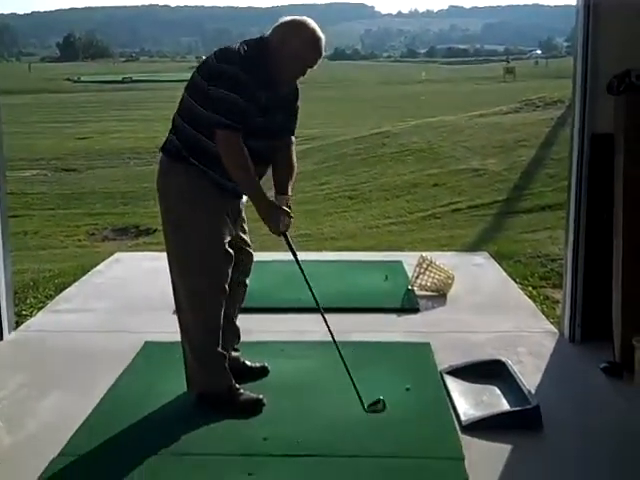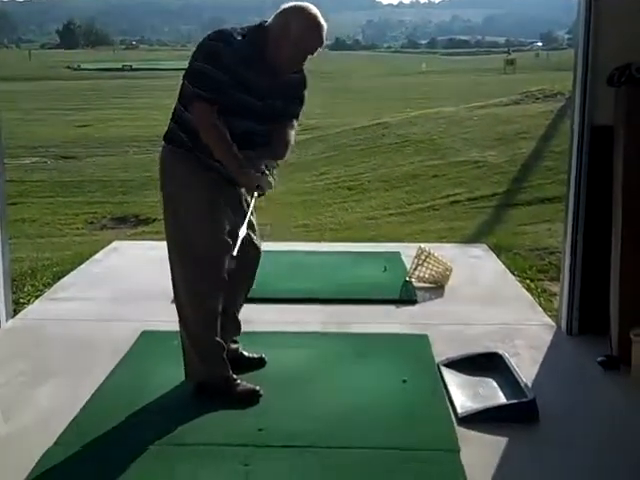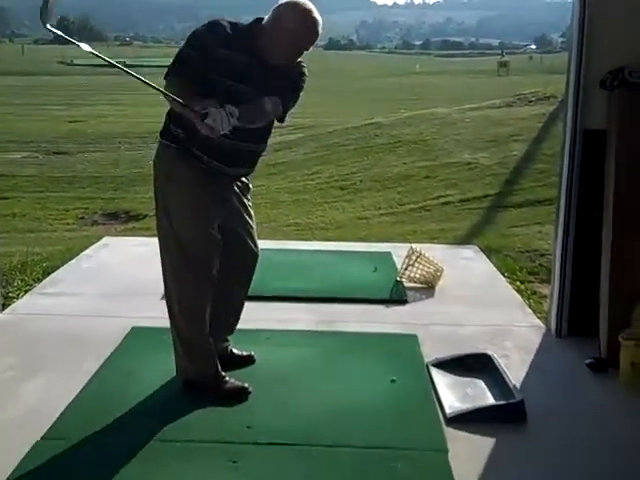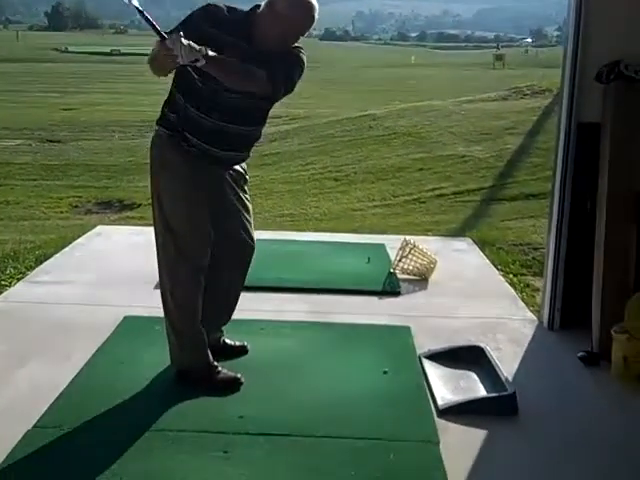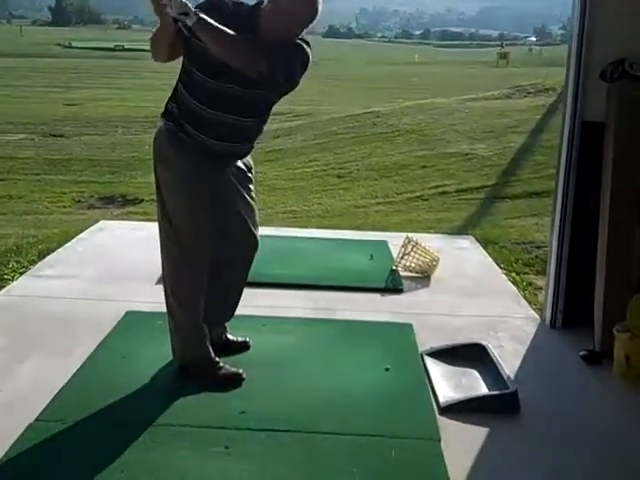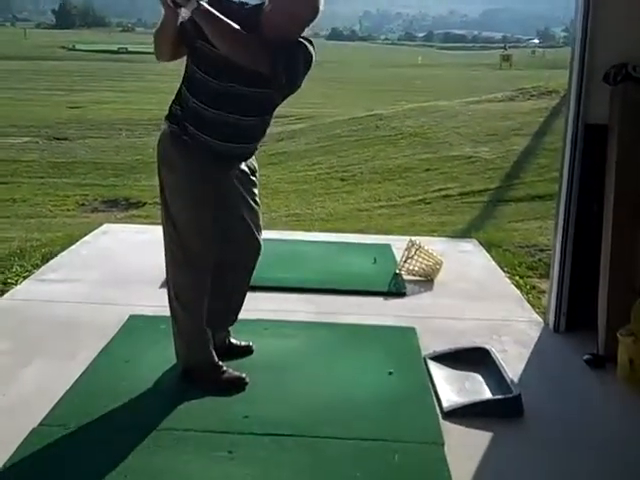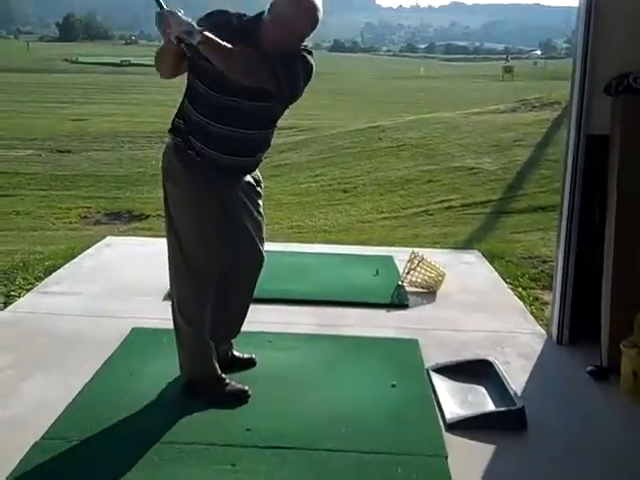
dt=0.2s
person 1, frame 1
left shoulder: (284, 88)
right shoulder: (232, 68)
left elbow: (284, 143)
right elbow: (227, 143)
left wrist: (283, 196)
right wrist: (263, 201)
left hip: (226, 186)
right hip: (189, 181)
left knee: (236, 267)
right knee: (204, 281)
left ankle: (225, 356)
right ankle: (211, 383)
person 1, frame 2
left shoulder: (293, 78)
right shoulder: (224, 48)
left elbow: (285, 127)
right elbow: (200, 112)
left wrist: (267, 165)
right wrist: (242, 166)
left hip: (233, 175)
right hip: (192, 169)
left knee: (244, 255)
right knee: (203, 270)
left ankle: (224, 346)
right ankle: (209, 373)
person 1, frame 3
left shoulder: (292, 74)
right shoulder: (216, 38)
left elbow: (268, 109)
right elbow: (176, 85)
left wrist: (232, 117)
right wrist: (202, 115)
left hip: (231, 174)
right hip: (184, 166)
left knee: (241, 256)
right knee: (193, 267)
left ankle: (215, 343)
right ankle: (199, 370)
person 1, frame 4
left shoulder: (290, 61)
left elbow: (250, 80)
right elbow: (157, 65)
left wrist: (202, 57)
right wrist: (170, 51)
left hip: (228, 163)
right hip: (179, 154)
left knee: (237, 246)
right knee: (186, 255)
left ankle: (209, 334)
right ankle: (191, 359)
person 1, frame 5
left shoulder: (295, 54)
left elbow: (246, 59)
right elbow: (161, 53)
left hip: (233, 158)
right hip: (182, 149)
left knee: (240, 243)
right knee: (189, 251)
left ankle: (212, 330)
right ankle: (193, 354)
person 1, frame 6
left shoulder: (299, 53)
left elbow: (246, 53)
right elbow: (165, 53)
left hip: (237, 161)
right hip: (186, 152)
left knee: (243, 247)
right knee: (193, 255)
left ankle: (217, 334)
right ankle: (197, 358)
person 1, frame 7
left shoulder: (299, 64)
left elbow: (249, 71)
right elbow: (165, 68)
left wrist: (196, 37)
right wrist: (173, 39)
left hip: (242, 173)
right hip: (191, 165)
left knee: (246, 260)
right knee: (197, 267)
left ankle: (220, 347)
right ankle: (200, 371)
